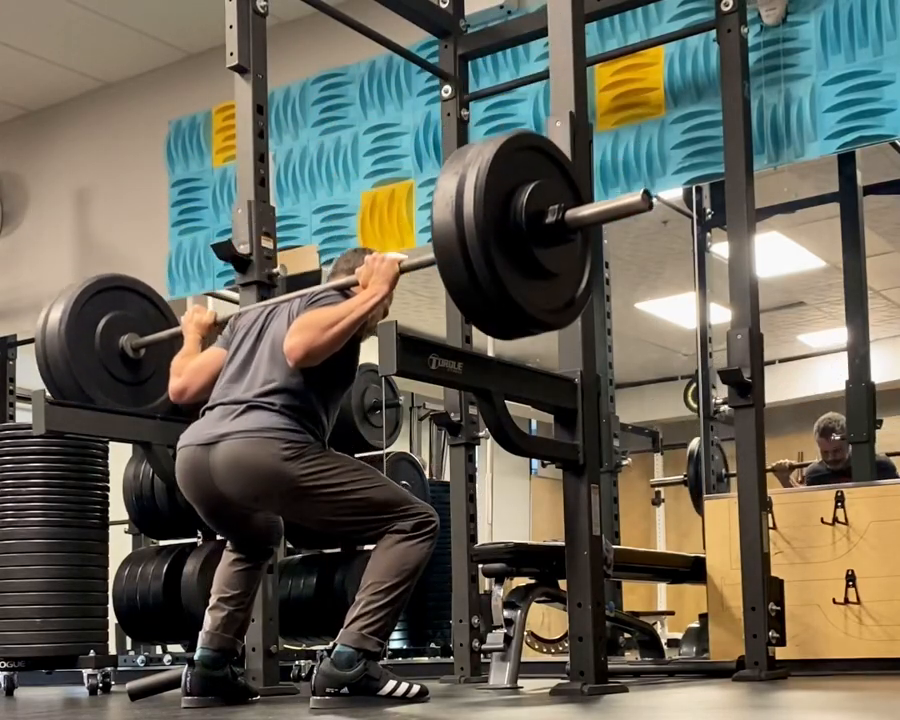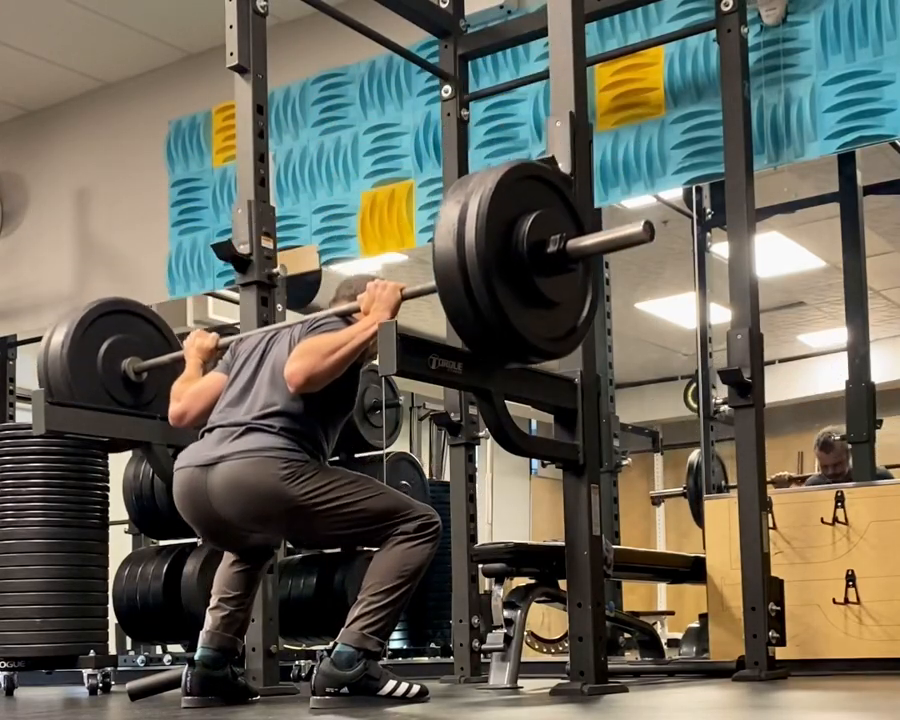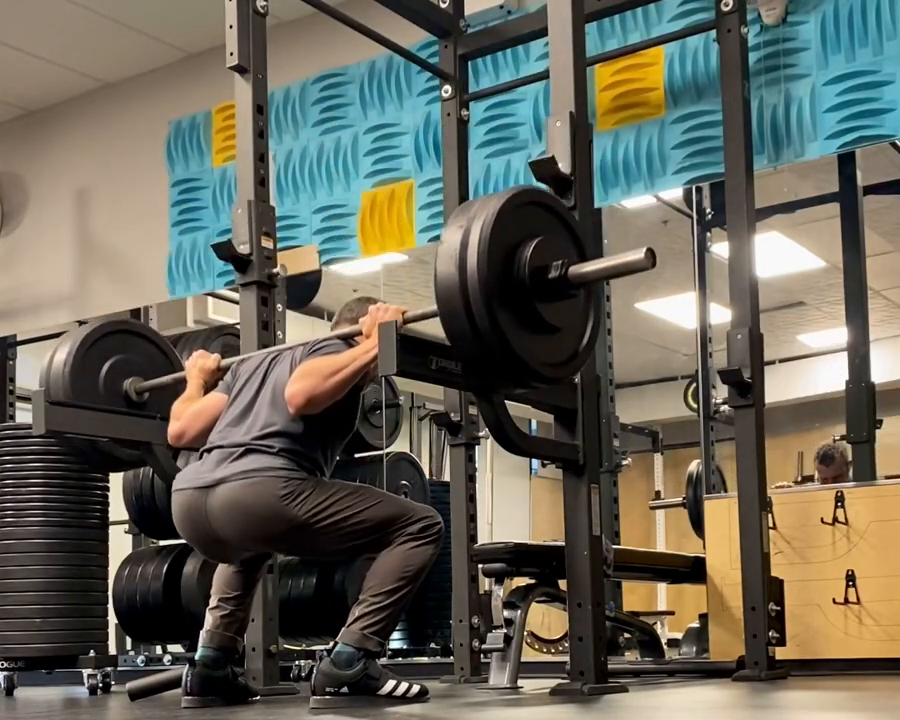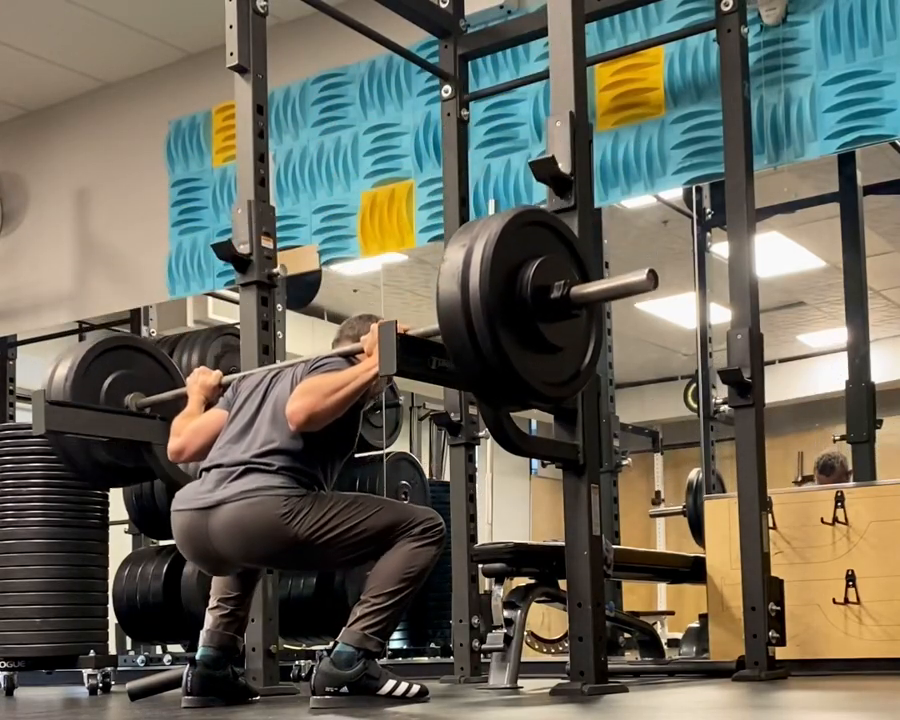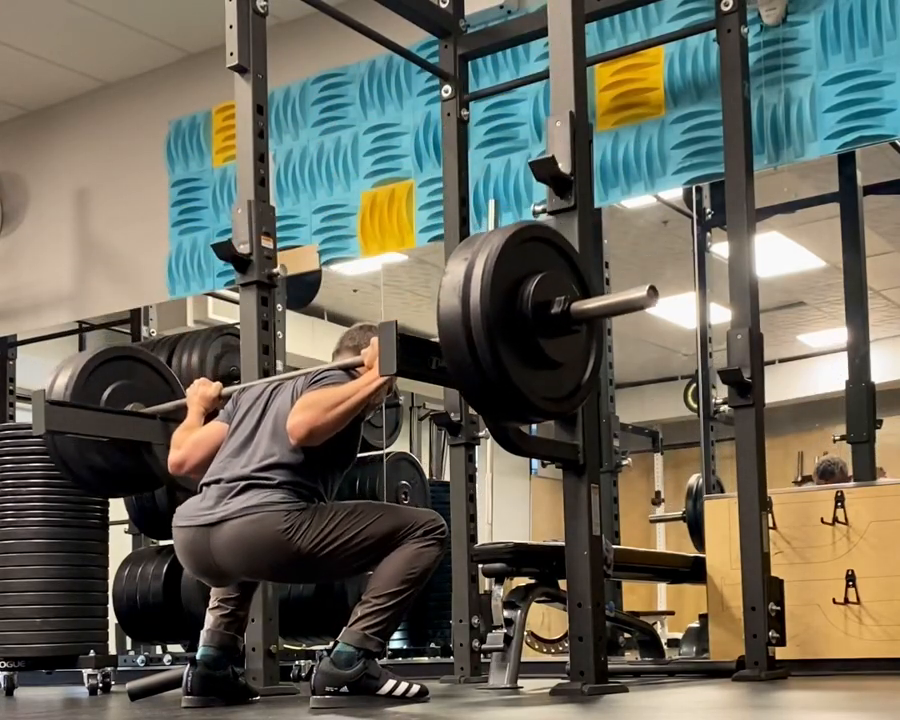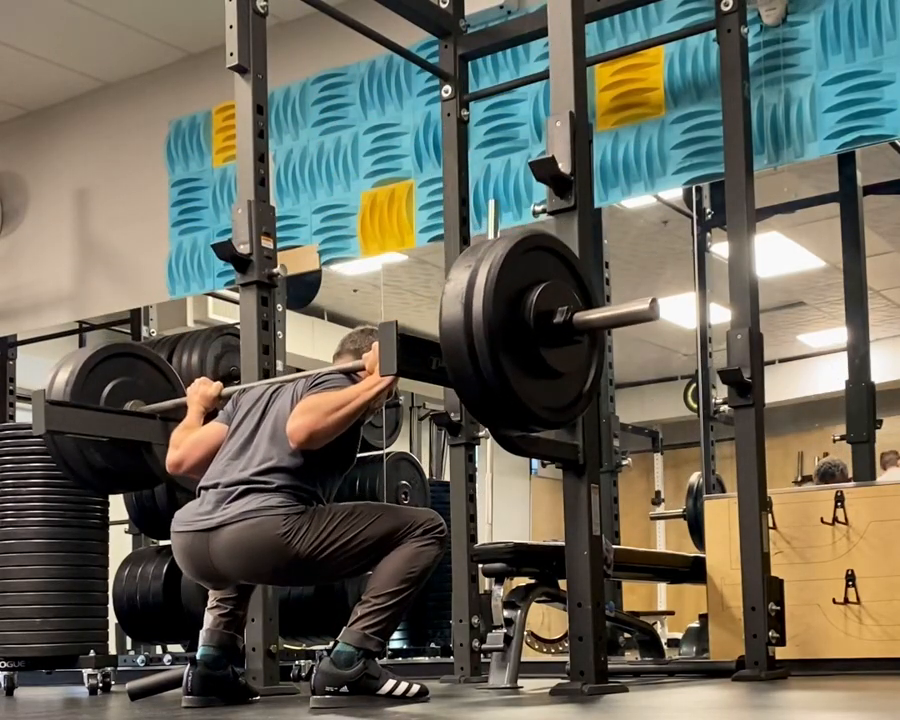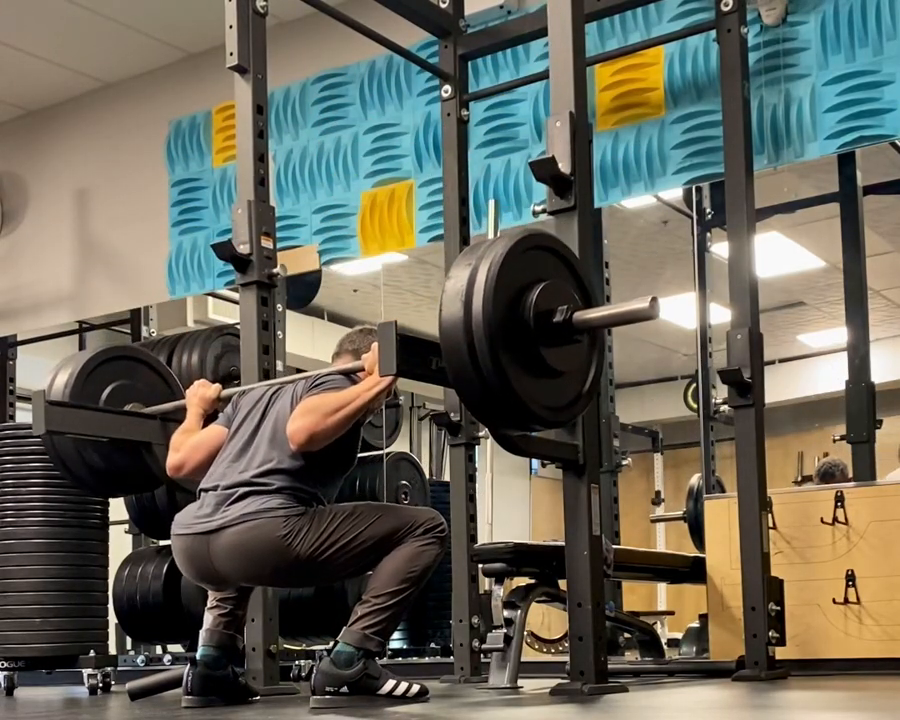
dt=0.2s
person 1, frame 1
left shoulder: (253, 315)
right shoulder: (336, 302)
left elbow: (182, 387)
right elbow: (299, 348)
left wrist: (193, 335)
right wrist: (375, 291)
left hip: (194, 456)
right hip: (261, 449)
left knee: (253, 540)
right knee: (413, 522)
left ankle: (210, 666)
right ankle: (348, 665)
person 1, frame 2
left shoulder: (253, 340)
right shoulder: (339, 328)
left elbow: (181, 411)
right elbow: (300, 373)
left wrist: (195, 359)
right wrist: (376, 319)
left hip: (191, 479)
right hip: (259, 471)
left knee: (251, 544)
right knee: (416, 525)
left ankle: (211, 666)
right ankle: (348, 665)
person 1, frame 3
left shoulder: (255, 360)
right shoulder: (339, 350)
left elbow: (180, 431)
right elbow: (301, 394)
left wrist: (197, 380)
right wrist: (378, 344)
left hip: (189, 502)
right hip: (258, 492)
left knee: (248, 547)
right knee: (419, 527)
left ankle: (211, 667)
right ankle: (348, 666)
person 1, frame 4
left shoulder: (255, 378)
right shoulder: (340, 367)
left elbow: (180, 447)
right elbow: (302, 412)
left wrist: (197, 397)
right wrist: (378, 362)
left hip: (189, 523)
right hip: (258, 511)
right knee: (422, 529)
left ankle: (210, 667)
right ankle: (347, 666)
person 1, frame 5
left shoulder: (255, 390)
right shoulder: (339, 379)
left elbow: (181, 460)
right elbow: (302, 427)
left wrist: (197, 408)
right wrist: (379, 374)
left hip: (191, 540)
right hip: (260, 528)
right knee: (424, 530)
left ankle: (211, 666)
right ankle: (347, 667)
person 1, frame 6
left shoulder: (256, 391)
right shoulder: (340, 384)
left elbow: (179, 459)
right elbow: (302, 430)
left wrist: (197, 406)
right wrist: (380, 379)
left hip: (189, 543)
right hip: (259, 532)
right knee: (423, 529)
left ankle: (211, 666)
right ankle: (347, 667)
person 1, frame 7
left shoulder: (255, 393)
right shoulder: (340, 383)
left elbow: (179, 462)
right elbow: (302, 432)
left wrist: (196, 409)
right wrist: (380, 379)
left hip: (190, 545)
right hip: (259, 534)
right knee: (424, 529)
left ankle: (211, 667)
right ankle: (346, 667)
